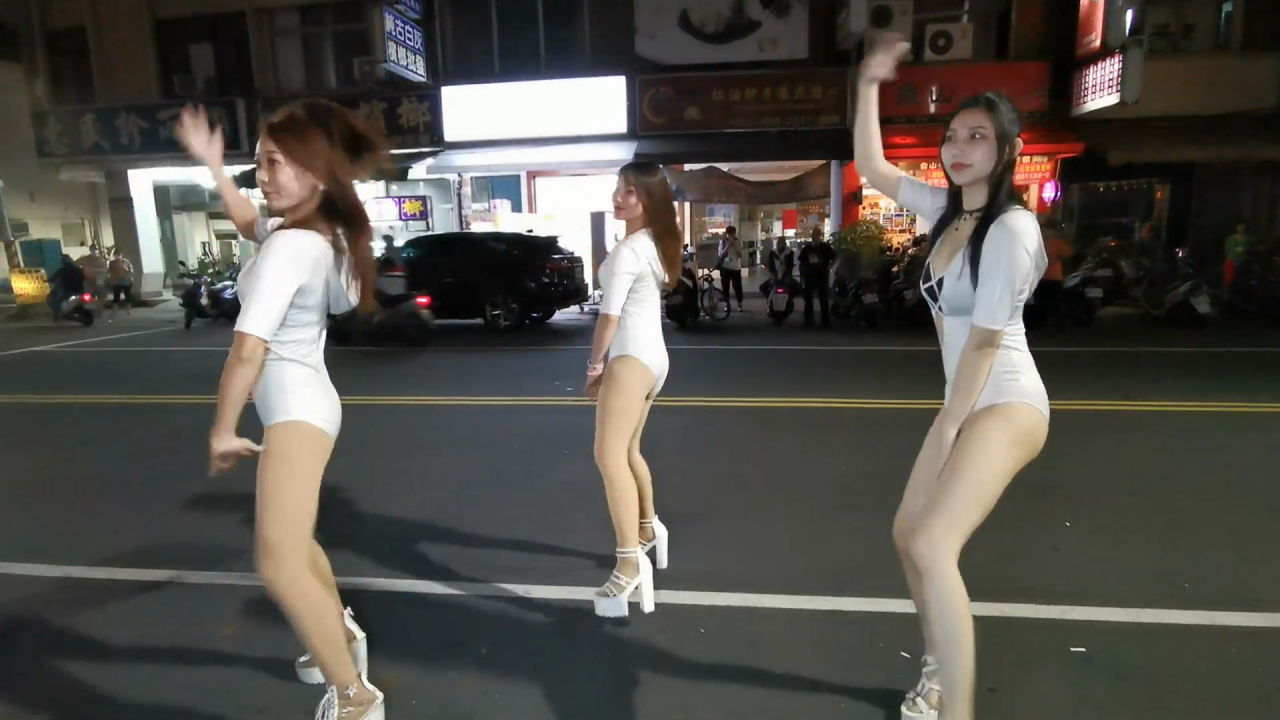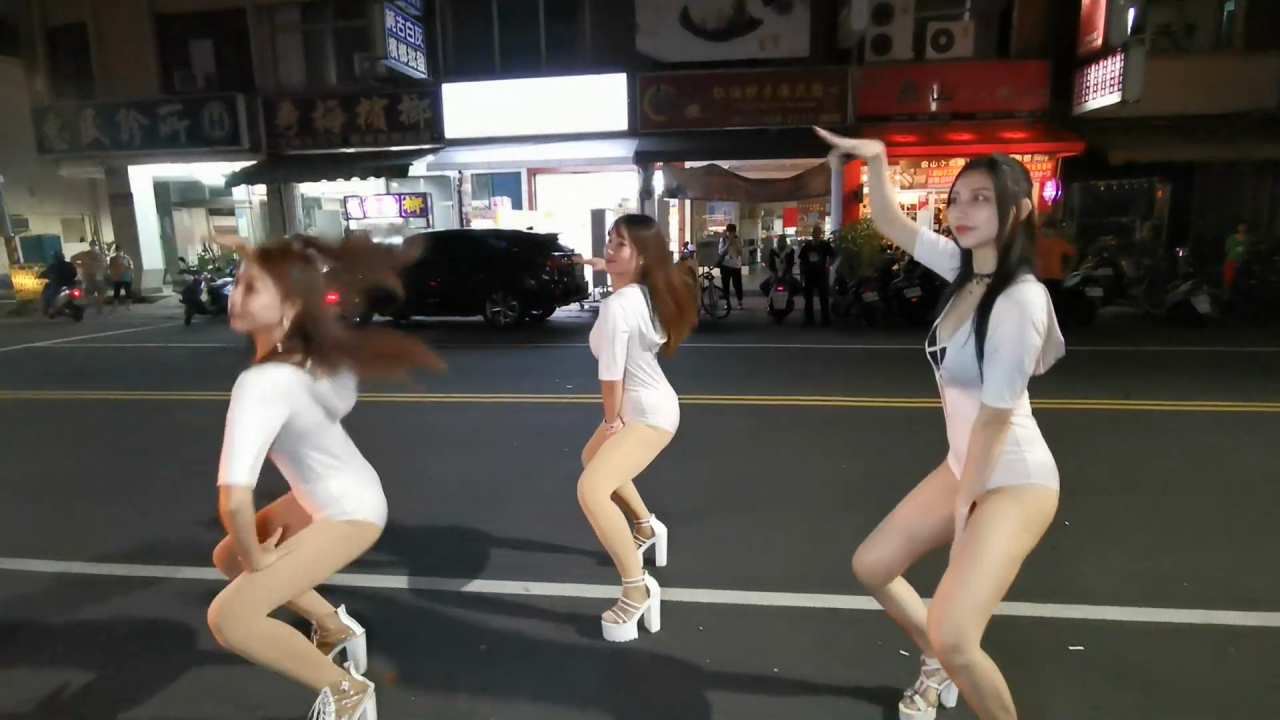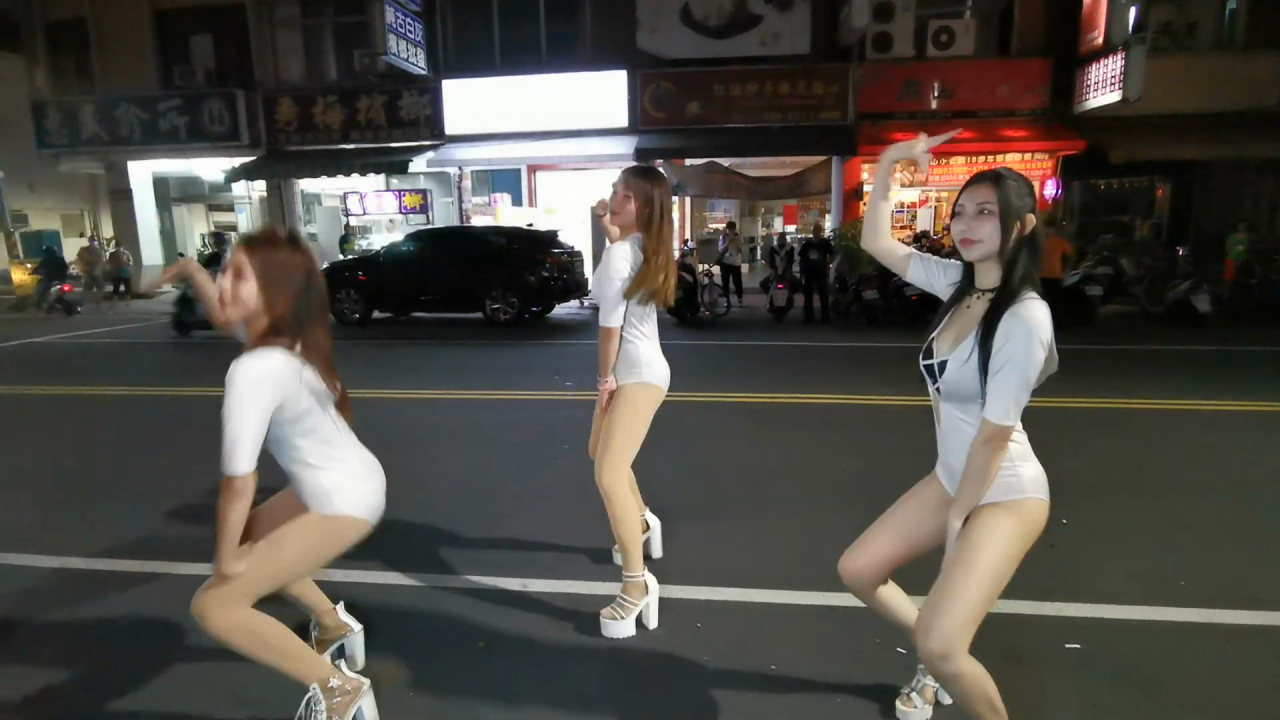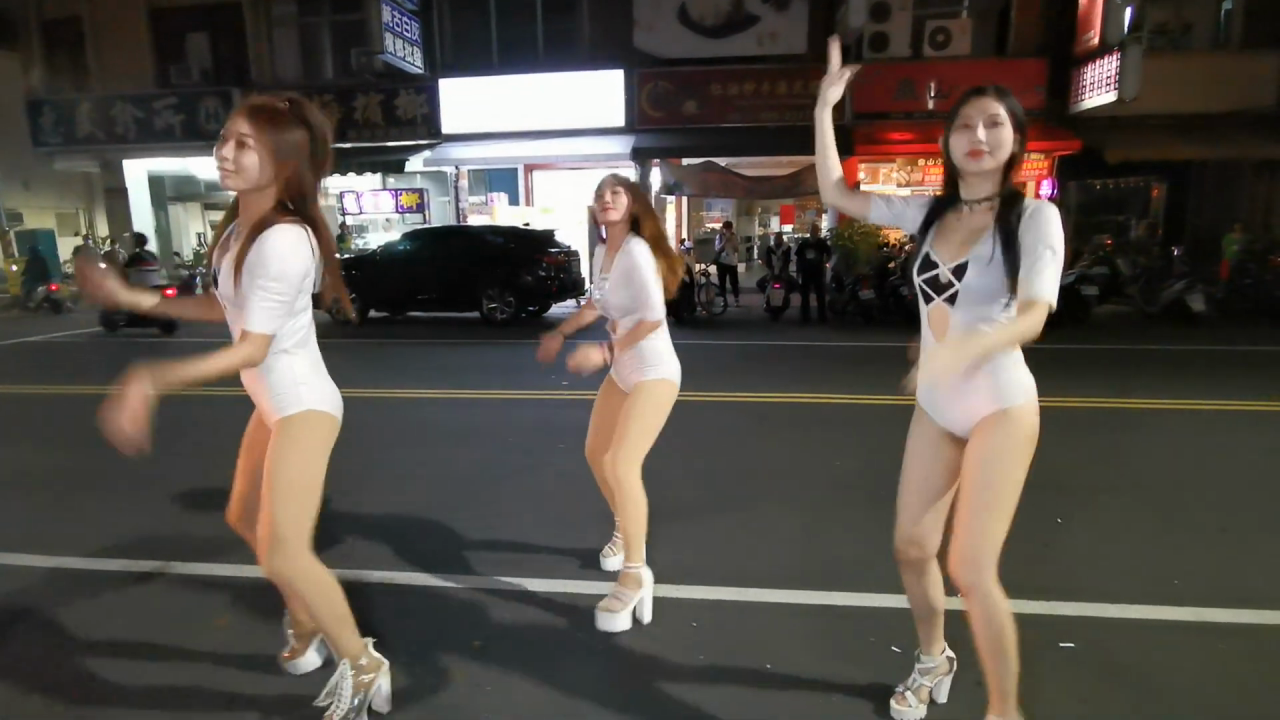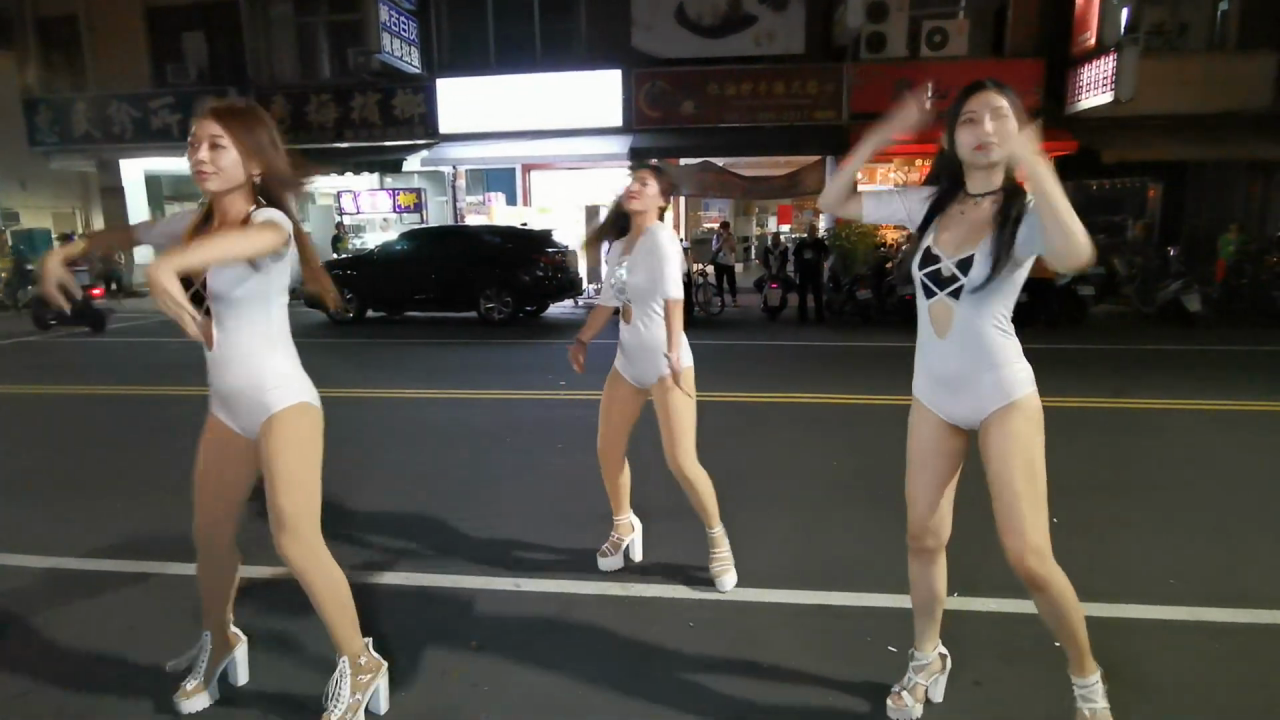
dt=0.3s
person 1, frame 1
left shoulder: (1010, 227)
right shoulder: (949, 208)
left elbow: (987, 338)
right elbow: (871, 167)
left wrist: (948, 425)
right wrist: (869, 84)
left hip: (1008, 407)
right hip: (966, 405)
left knee: (932, 547)
right knee: (908, 534)
right ankle: (941, 665)
person 1, frame 2
left shoulder: (1020, 299)
right shoulder: (964, 266)
left elbow: (998, 415)
right elbow: (890, 223)
left wrist: (963, 500)
right wrist: (873, 156)
left hip: (1014, 484)
right hip: (965, 470)
left knee: (952, 637)
right knee: (872, 566)
right ankle: (938, 668)
person 1, frame 3
left shoulder: (1025, 314)
right shoulder: (961, 283)
left elbow: (999, 430)
right elbow: (878, 243)
left wrist: (958, 514)
right wrist: (887, 164)
left hip: (1008, 497)
right hip: (953, 480)
left knee: (940, 638)
right knee: (859, 570)
right ankle: (937, 666)
person 1, frame 4
left shoulder: (1033, 217)
right shoulder: (929, 210)
left elbow: (1032, 316)
right elbow: (835, 194)
left wrist: (965, 347)
right wrist: (827, 107)
left hip: (1001, 406)
right hip: (936, 408)
left knee: (970, 568)
right knee: (912, 547)
right ankle: (932, 660)
person 1, frame 5
left shoulder: (1031, 209)
right shoulder: (929, 204)
left elbow: (1074, 257)
right elbow: (836, 200)
left wrist: (1034, 163)
right wrist: (878, 137)
left hip: (1003, 399)
right hip: (933, 397)
left knee: (1028, 560)
right knee: (925, 538)
right ankle: (928, 661)
person 2, frame 1
left shoulder: (290, 245)
right shoulder: (319, 229)
left elbow: (248, 346)
right elbow: (250, 219)
left wrist: (220, 431)
right wrist: (210, 158)
left hip: (297, 414)
right hip: (303, 408)
left knee: (277, 565)
right knee: (287, 538)
right ankle: (340, 635)
person 2, frame 2
left shoulder: (263, 383)
right shoulder: (309, 348)
left elbow: (234, 497)
left wrist: (252, 556)
left hip: (351, 514)
right hip: (329, 498)
left knee: (228, 618)
right knee: (229, 559)
right ankle: (336, 630)
person 2, frame 3
left shoulder: (255, 371)
right shoulder: (286, 338)
left elbow: (237, 484)
right elbow: (232, 318)
left wrist: (225, 556)
right wrist: (199, 279)
left hip: (342, 504)
right hip: (344, 483)
left knee: (215, 607)
right knee: (256, 550)
right ankle: (336, 629)
person 2, frame 4
left shoulder: (280, 243)
right shoulder: (237, 227)
left elbow: (252, 347)
right elbow: (222, 308)
left wrist: (153, 381)
right wrist: (132, 296)
left hip: (302, 404)
right hip: (274, 405)
left knee: (282, 552)
right knee: (246, 517)
left ankle: (361, 668)
right ankle: (309, 626)
person 2, frame 5
left shoulder: (269, 220)
right shoulder: (194, 223)
left elbow: (267, 240)
right elbow: (124, 236)
left wrist: (171, 264)
right wrist: (61, 256)
left hip: (285, 402)
right hip: (227, 408)
left knee: (297, 544)
right knee: (212, 537)
left ankle: (361, 666)
right ankle: (220, 645)
person 3, frame 1
left shoulder: (627, 249)
right shoulder: (652, 243)
left elbow: (609, 313)
left wrist: (594, 363)
left hip: (632, 356)
right hip: (649, 357)
left knee: (609, 455)
right knee: (626, 450)
left ankle: (630, 564)
right ankle: (647, 528)
person 3, frame 2
left shoulder: (615, 308)
right shoulder: (645, 293)
left elbow: (611, 375)
left wrist: (613, 419)
left hip: (648, 416)
right hip: (644, 407)
left knee: (590, 491)
right knee: (592, 460)
left ankle: (637, 590)
right ankle: (646, 529)
person 3, frame 3
left shoulder: (618, 254)
right shoulder: (643, 245)
left elbow: (610, 324)
left wrist: (604, 376)
right wrist: (608, 241)
left hip: (639, 374)
right hip: (628, 369)
left knee: (609, 477)
right knee: (600, 451)
left ankle: (637, 584)
right ankle: (641, 521)
person 3, frame 4
left shoulder: (636, 250)
right shoulder: (604, 252)
left elbow: (653, 316)
left wrist: (604, 352)
right wrist: (560, 332)
left hip: (655, 373)
right hip: (624, 371)
left knee: (623, 466)
right knee: (596, 456)
left ankle: (634, 577)
right ankle: (628, 526)
person 3, frame 5
left shoulder: (662, 238)
right shoulder: (617, 246)
left elbow: (673, 298)
left wrist: (672, 356)
right wrist: (581, 341)
left hip: (671, 365)
right hip: (627, 365)
left knee: (681, 462)
right knee: (608, 451)
left ankle: (718, 540)
right ankle: (624, 526)
